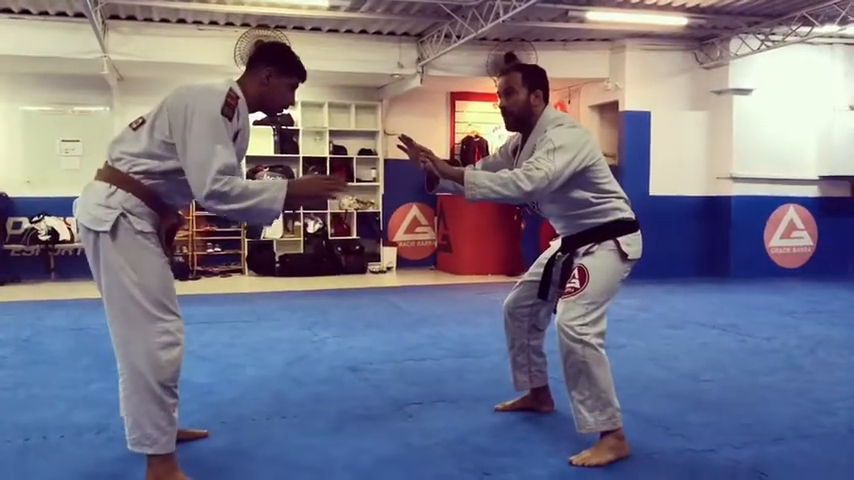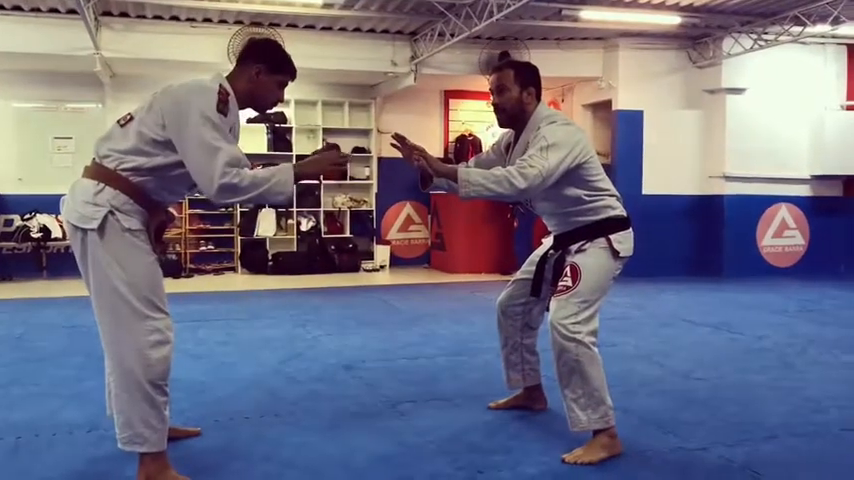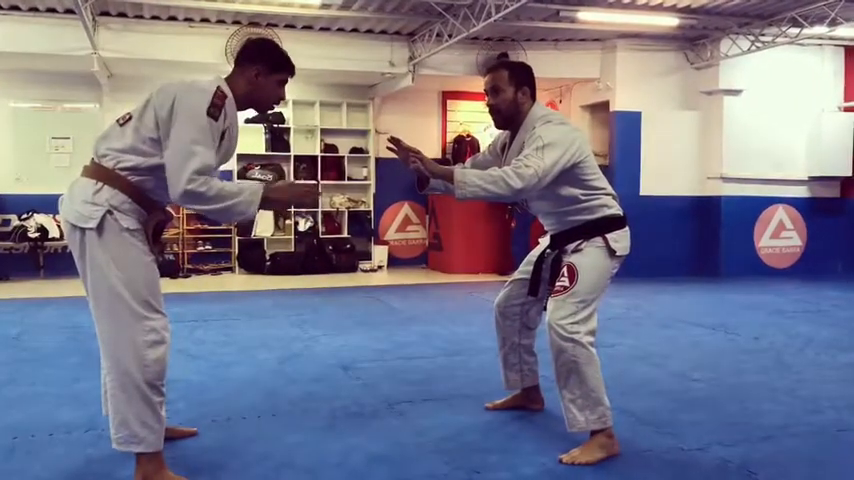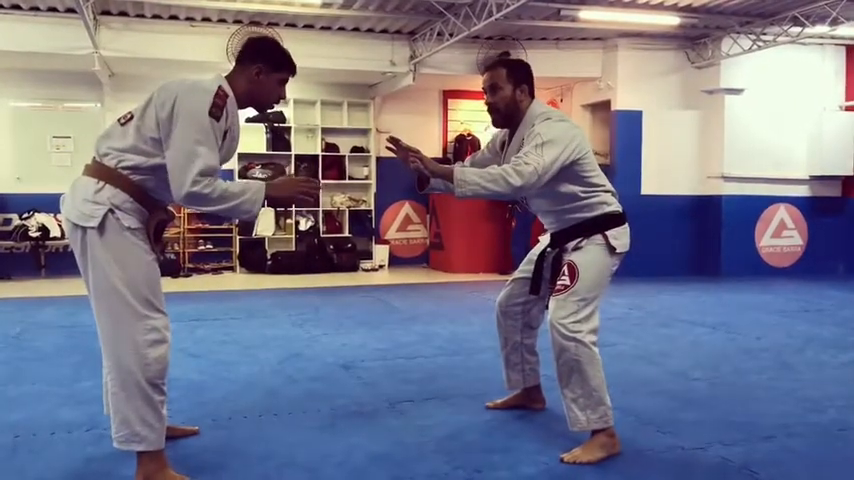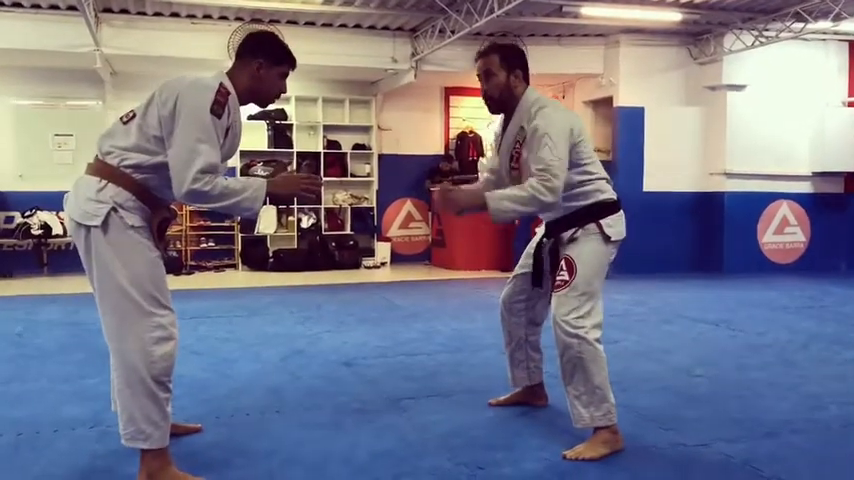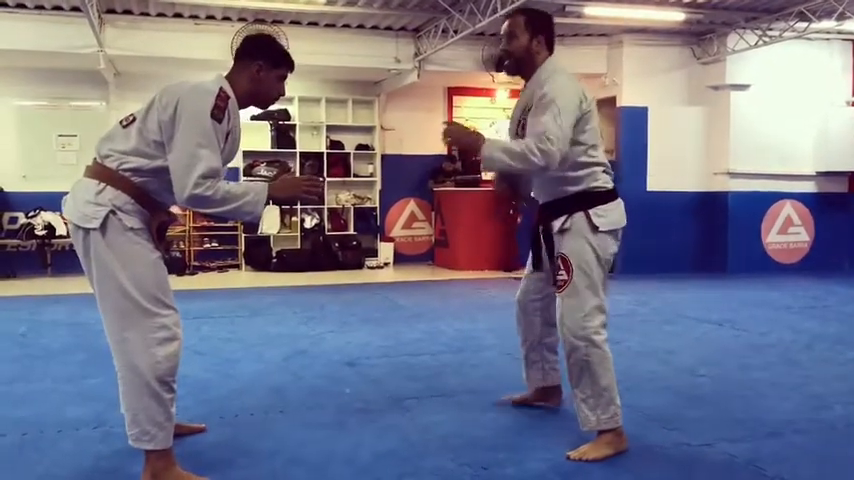
dt=0.4s
person 1, frame 1
left shoulder: (228, 110)
right shoulder: (213, 102)
left elbow: (215, 188)
right elbow: (215, 189)
left wrist: (281, 199)
right wrist: (290, 191)
left hip: (129, 211)
right hip: (118, 211)
left knee: (147, 330)
right knee: (155, 336)
left ankle: (155, 425)
person 1, frame 2
left shoulder: (216, 105)
right shoulder: (203, 99)
left elbow: (214, 180)
right elbow: (224, 181)
right wrist: (299, 171)
left hip: (118, 209)
right hip: (106, 209)
left knee: (134, 328)
right knee: (143, 333)
left ankle: (146, 423)
person 1, frame 3
left shoulder: (219, 109)
right shoulder: (201, 100)
left elbow: (193, 184)
right elbow: (191, 187)
right wrist: (268, 195)
left hip: (116, 210)
right hip: (104, 209)
left knee: (129, 328)
right knee: (139, 334)
left ankle: (141, 423)
person 1, frame 4
left shoulder: (220, 107)
right shoulder: (202, 98)
left elbow: (188, 183)
right elbow: (194, 188)
left wrist: (247, 195)
right wrist: (270, 190)
left hip: (119, 208)
right hip: (106, 208)
left knee: (130, 328)
right knee: (140, 333)
left ankle: (143, 422)
person 1, frame 5
left shoulder: (219, 102)
right shoulder: (205, 95)
left elbow: (193, 180)
right elbow: (195, 184)
left wrist: (254, 191)
right wrist: (269, 187)
left hip: (120, 206)
right hip: (109, 207)
left knee: (137, 325)
right knee: (147, 331)
left ankle: (149, 419)
person 1, frame 6
left shoulder: (217, 105)
right shoulder: (205, 100)
left elbow: (186, 182)
right elbow: (197, 189)
left wrist: (223, 202)
right wrist: (271, 191)
left hip: (119, 209)
right hip: (108, 210)
left knee: (145, 326)
right knee: (152, 333)
left ankle: (155, 421)
person 2, frame 1
left shoulder: (565, 136)
right shoulder: (522, 141)
left elbow: (526, 183)
right elbow: (483, 173)
left wrist: (451, 173)
right wrist: (435, 171)
left hip: (608, 241)
right hip: (571, 241)
left knee: (575, 325)
right knee: (520, 309)
left ankle: (612, 436)
right ankle: (538, 392)
person 2, frame 2
left shoulder: (557, 133)
right shoulder: (515, 138)
left elbow: (521, 181)
right elbow: (476, 170)
left wrist: (446, 171)
right wrist: (429, 169)
left hip: (599, 238)
right hip: (563, 238)
left knee: (568, 323)
right knee: (513, 307)
left ankle: (604, 434)
right ankle: (530, 391)
person 2, frame 3
left shoulder: (553, 132)
right shoulder: (511, 138)
left elbow: (517, 181)
right elbow: (473, 171)
left wrist: (442, 172)
right wrist: (425, 170)
left hip: (596, 237)
right hip: (560, 237)
left knee: (566, 324)
right knee: (511, 307)
left ankle: (602, 434)
right ankle: (528, 390)
person 2, frame 4
left shoulder: (552, 130)
right shoulder: (510, 135)
left elbow: (518, 179)
right elbow: (471, 170)
left wrist: (441, 170)
right wrist: (425, 170)
left hip: (596, 235)
right hip: (560, 236)
left knee: (568, 323)
right knee: (513, 306)
left ankle: (603, 433)
right ankle: (529, 390)
person 2, frame 5
left shoulder: (547, 118)
right shoulder: (509, 123)
left elbow: (546, 188)
right elbow: (497, 178)
left wrist: (478, 202)
right wrist: (462, 194)
left hip: (591, 225)
right hip: (557, 227)
left knee: (572, 321)
right knee: (517, 303)
left ankle: (606, 429)
right ankle: (531, 387)
person 2, frame 6
left shoulder: (557, 87)
right shoulder: (535, 90)
left elbow: (544, 153)
left wrist: (480, 145)
right wrist: (508, 173)
left hip: (586, 216)
right hip: (559, 216)
left knee: (579, 323)
right knee: (532, 303)
left ankle: (609, 430)
right ankle: (546, 386)
